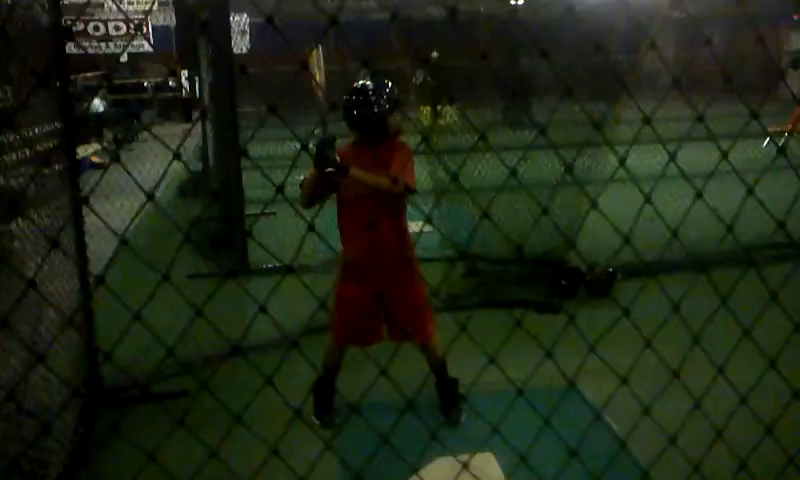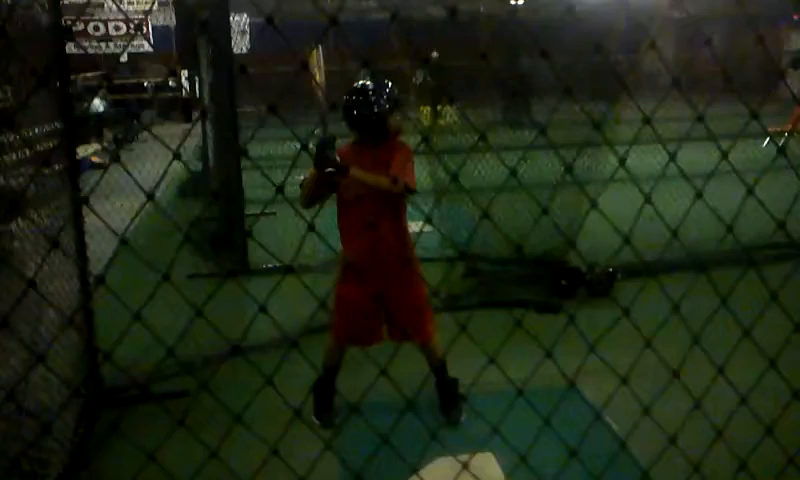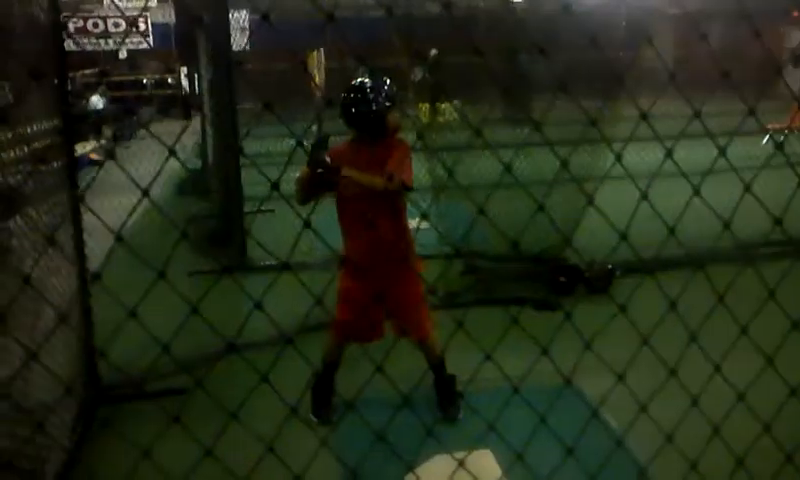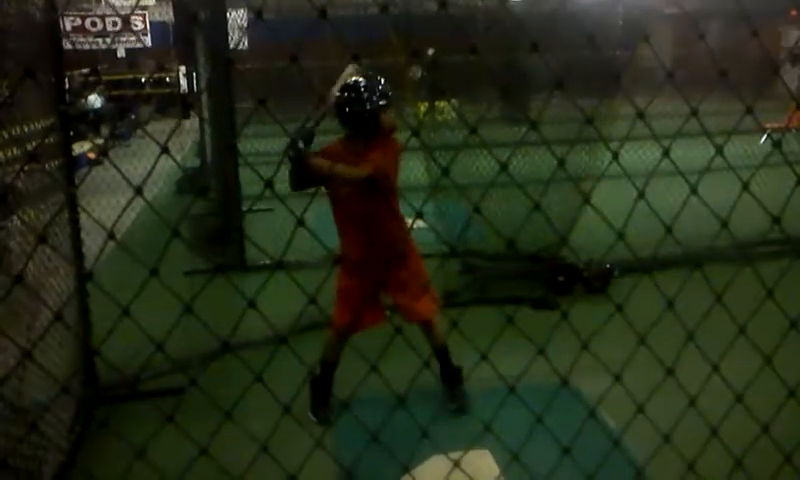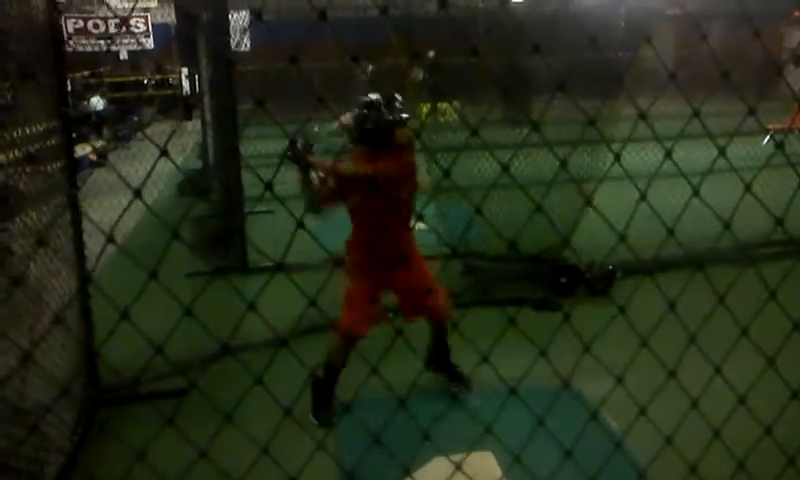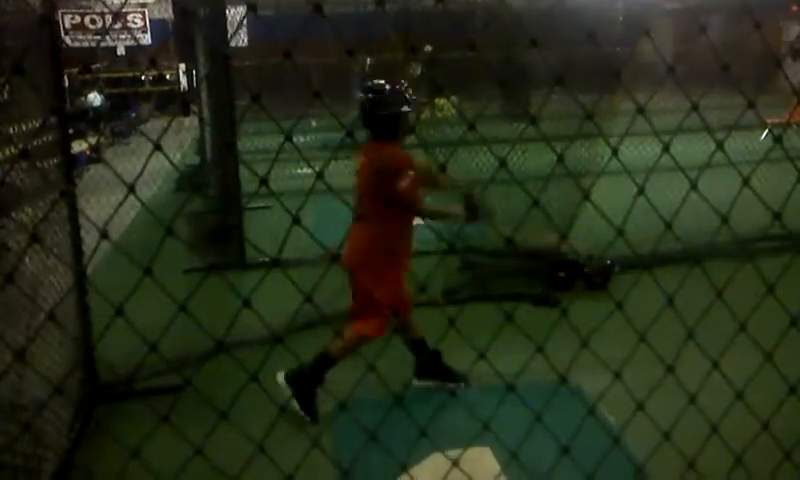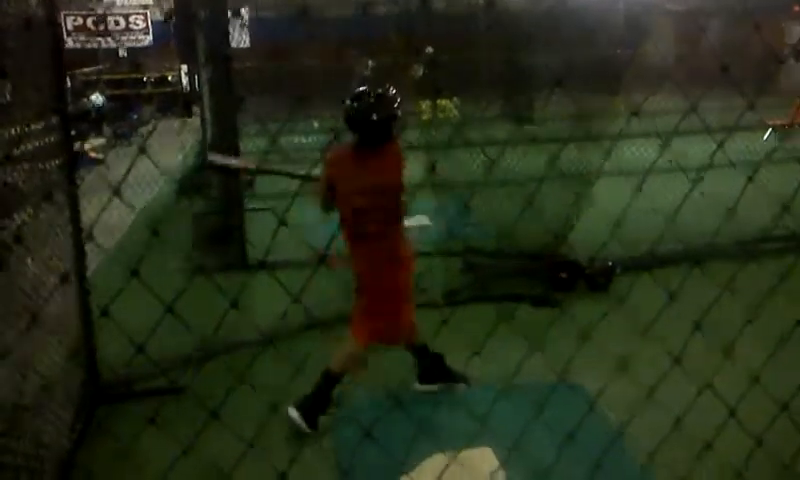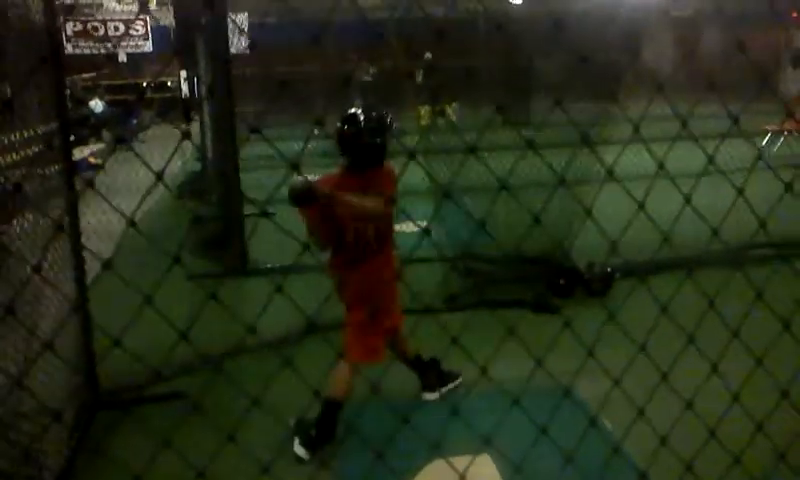
dt=0.2s
person 1, frame 1
left shoulder: (399, 150)
right shoulder: (341, 155)
left elbow: (397, 186)
right elbow: (307, 200)
left wrist: (348, 170)
right wrist: (319, 165)
left hip: (398, 262)
right hip: (358, 264)
left knee: (421, 330)
right knee: (343, 333)
left ankle: (447, 389)
right ankle: (324, 392)
person 1, frame 2
left shoulder: (399, 150)
right shoulder: (340, 156)
left elbow: (397, 186)
right elbow: (307, 200)
left wrist: (347, 170)
right wrist: (320, 165)
left hip: (398, 262)
right hip: (358, 265)
left knee: (422, 331)
right knee: (342, 333)
left ankle: (447, 390)
right ankle: (324, 392)
person 1, frame 3
left shoulder: (397, 148)
right shoulder: (337, 155)
left elbow: (391, 185)
right elbow: (303, 197)
left wrist: (342, 172)
right wrist: (314, 166)
left hip: (399, 258)
right hip: (360, 262)
left knee: (421, 328)
right knee: (344, 330)
left ankle: (444, 386)
right ankle: (323, 388)
person 1, frame 4
left shoulder: (388, 146)
right shoulder: (330, 153)
left elbow: (359, 175)
left wrist: (312, 161)
right wrist: (302, 161)
left hip: (397, 251)
right hip: (357, 257)
left knee: (425, 315)
right knee: (343, 325)
left ankle: (451, 377)
right ankle: (321, 386)
person 1, frame 5
left shoulder: (404, 158)
right shoulder: (359, 160)
left elbow: (360, 172)
right elbow: (317, 204)
left wrist: (318, 165)
left hip: (403, 252)
right hip: (368, 259)
left knee: (438, 309)
right knee: (351, 330)
left ankle: (439, 359)
right ankle: (323, 388)
person 1, frame 6
left shoulder: (376, 149)
right shoulder: (391, 158)
left elbow: (420, 171)
right elbow: (417, 208)
left wrist: (442, 180)
right wrist: (461, 211)
left hip: (374, 247)
right hip: (375, 254)
left knee: (398, 310)
right knee: (365, 326)
left ankle: (428, 364)
right ankle: (304, 378)
person 1, frame 7
left shoulder: (336, 160)
right shoulder: (393, 156)
left elbow: (327, 204)
left hip: (363, 253)
right hip: (388, 255)
left knee: (400, 315)
right knee: (366, 331)
left ankle: (430, 368)
right ankle: (315, 401)
person 1, frame 8
left shoulder: (328, 188)
right shoulder: (386, 176)
left elbow: (321, 241)
left wrist: (308, 204)
left hip: (348, 274)
right hip: (377, 274)
left knee: (387, 326)
right knee: (360, 348)
left ankle: (416, 381)
right ankle: (320, 429)
